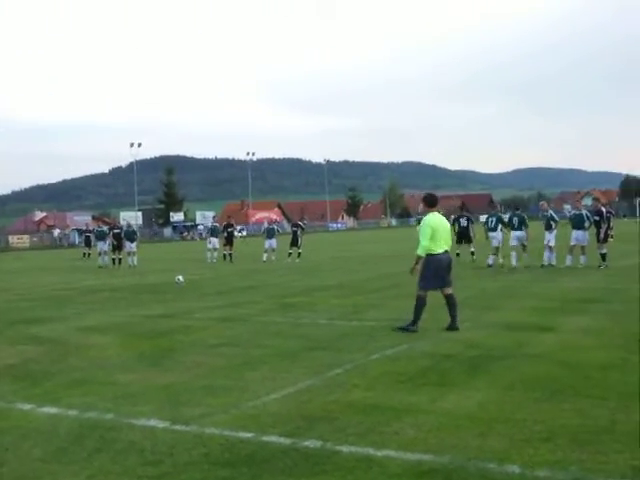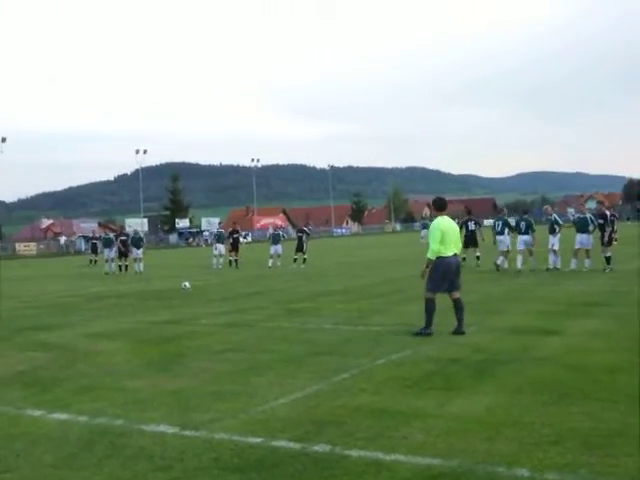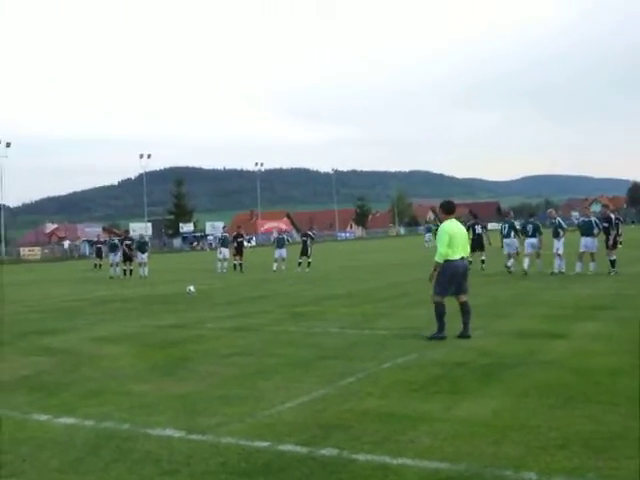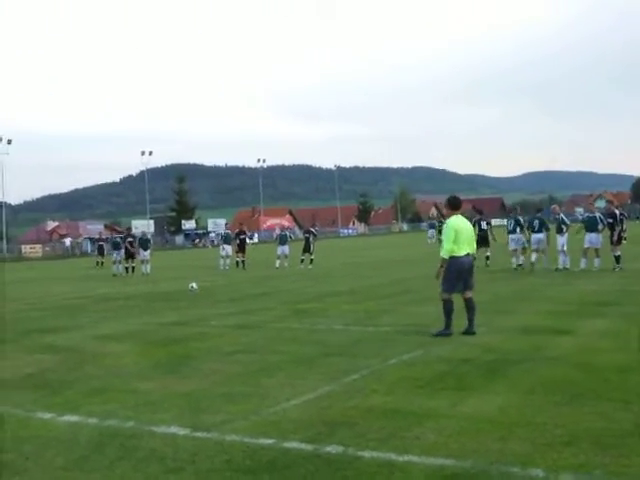
dt=0.1s
person 1, frame 1
left shoulder: (427, 220)
right shoulder: (444, 220)
left elbow: (424, 245)
left wrist: (416, 263)
left hip: (433, 258)
right hip: (446, 257)
left knee: (421, 291)
right knee: (447, 290)
left ankle: (413, 324)
right ankle: (454, 322)
person 1, frame 2
left shoulder: (436, 224)
right shoulder: (453, 224)
left elbow: (434, 248)
right elbow: (459, 245)
left wrist: (427, 266)
left hip: (442, 261)
right hip: (455, 260)
left knee: (429, 293)
right knee: (455, 294)
left ankle: (428, 328)
right ankle: (460, 326)
person 1, frame 3
left shoulder: (444, 227)
right shoulder: (461, 227)
left elbow: (441, 252)
right elbow: (467, 250)
left wrist: (434, 270)
left hip: (449, 265)
right hip: (462, 264)
left knee: (437, 297)
right knee: (462, 297)
left ankle: (441, 331)
right ankle: (466, 330)
person 1, frame 4
left shoulder: (450, 223)
right shoulder: (467, 223)
left elbow: (447, 248)
right elbow: (473, 246)
left wrist: (441, 266)
left hip: (455, 261)
right hip: (468, 260)
left knee: (446, 294)
right knee: (467, 293)
left ankle: (447, 328)
right ankle: (471, 326)
